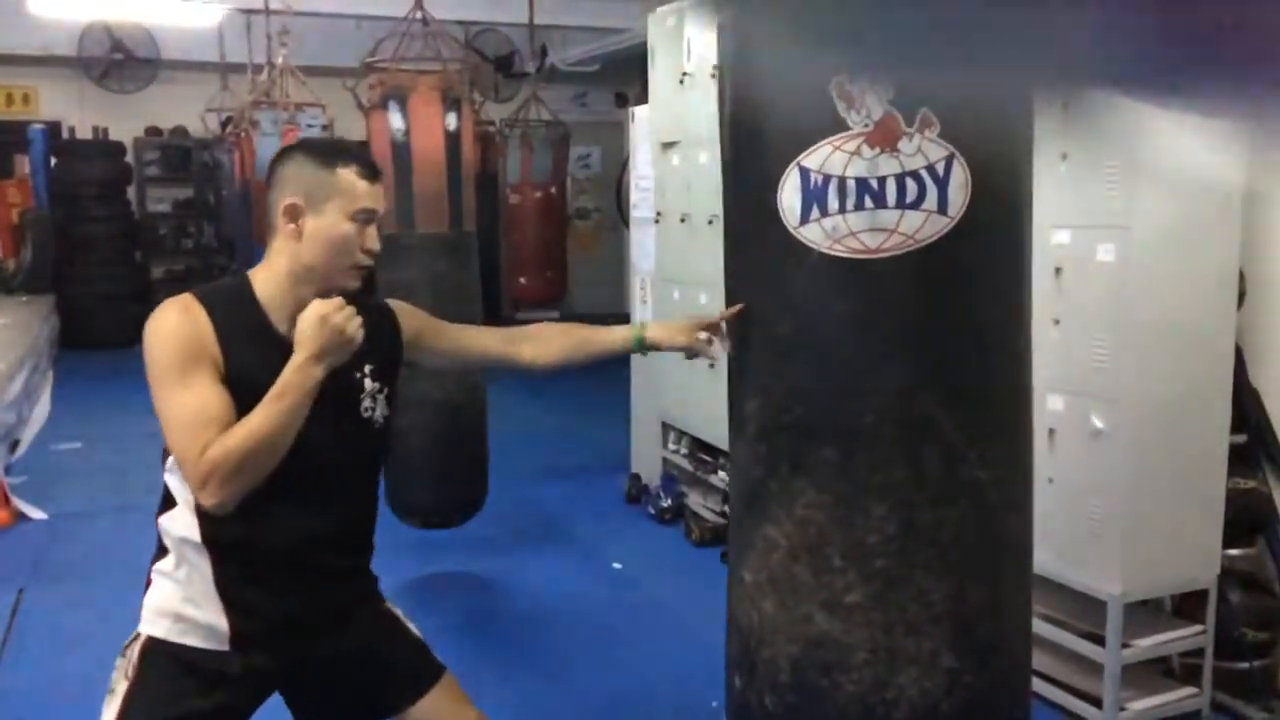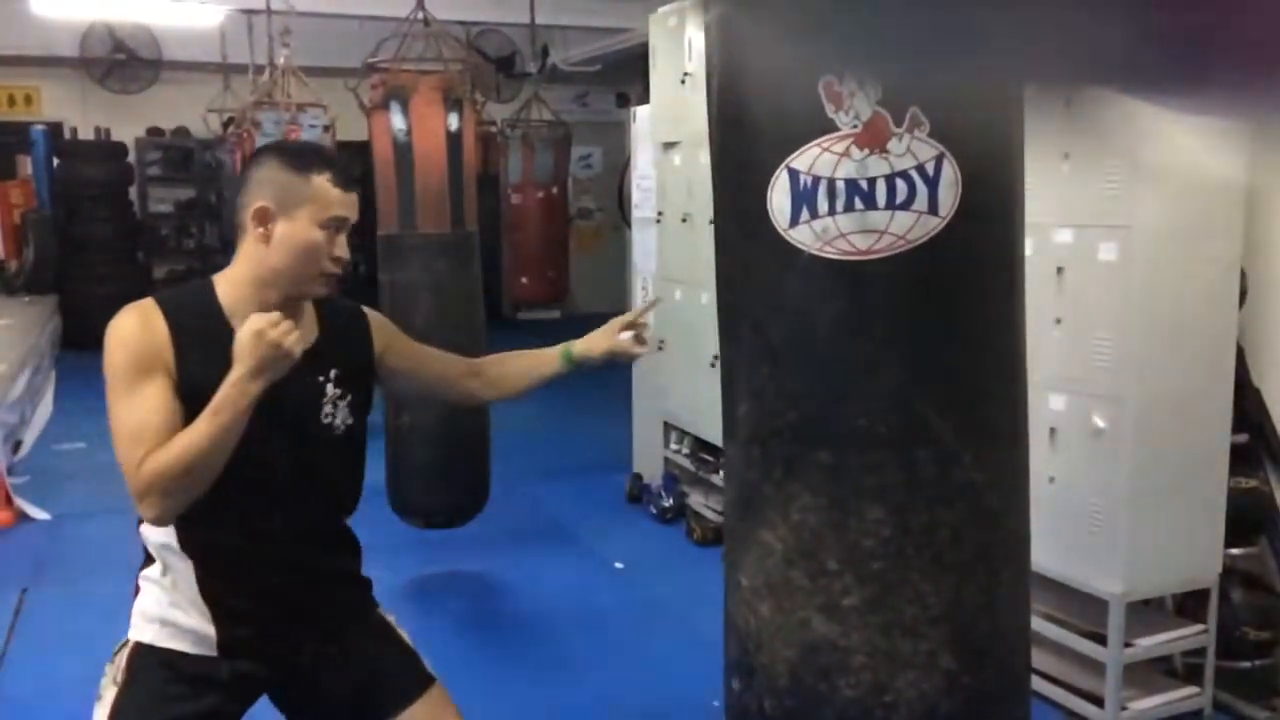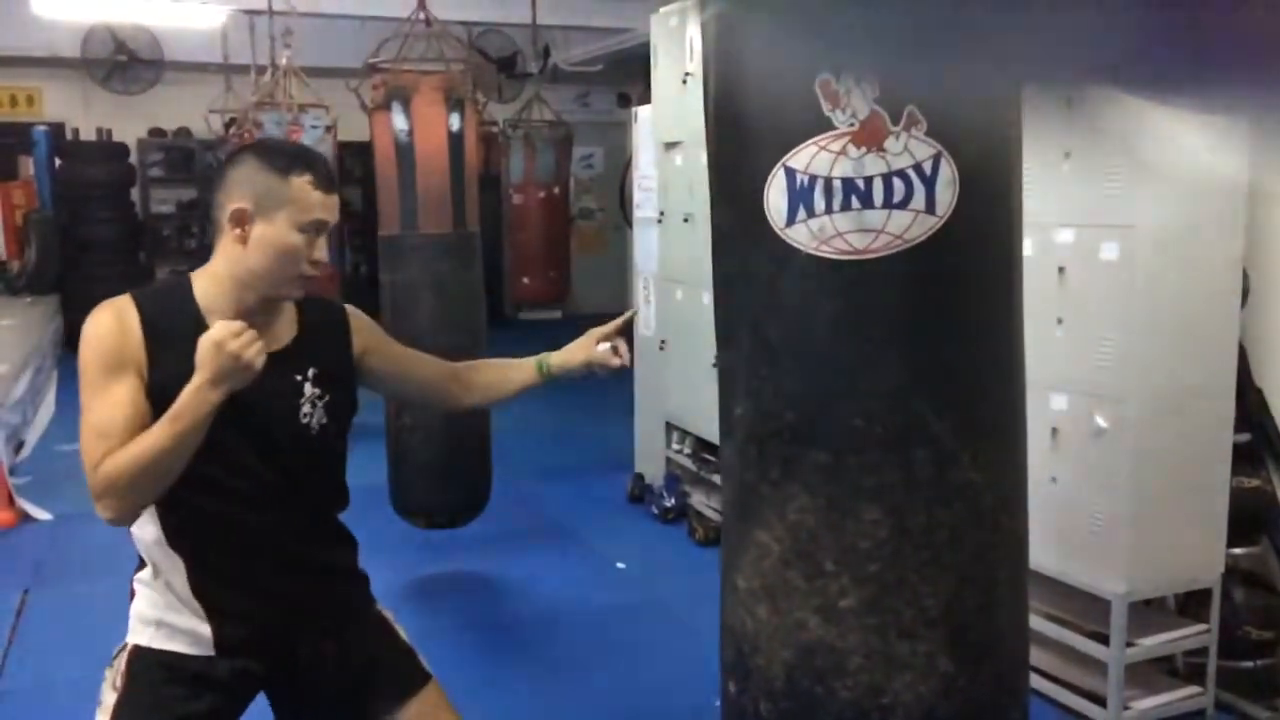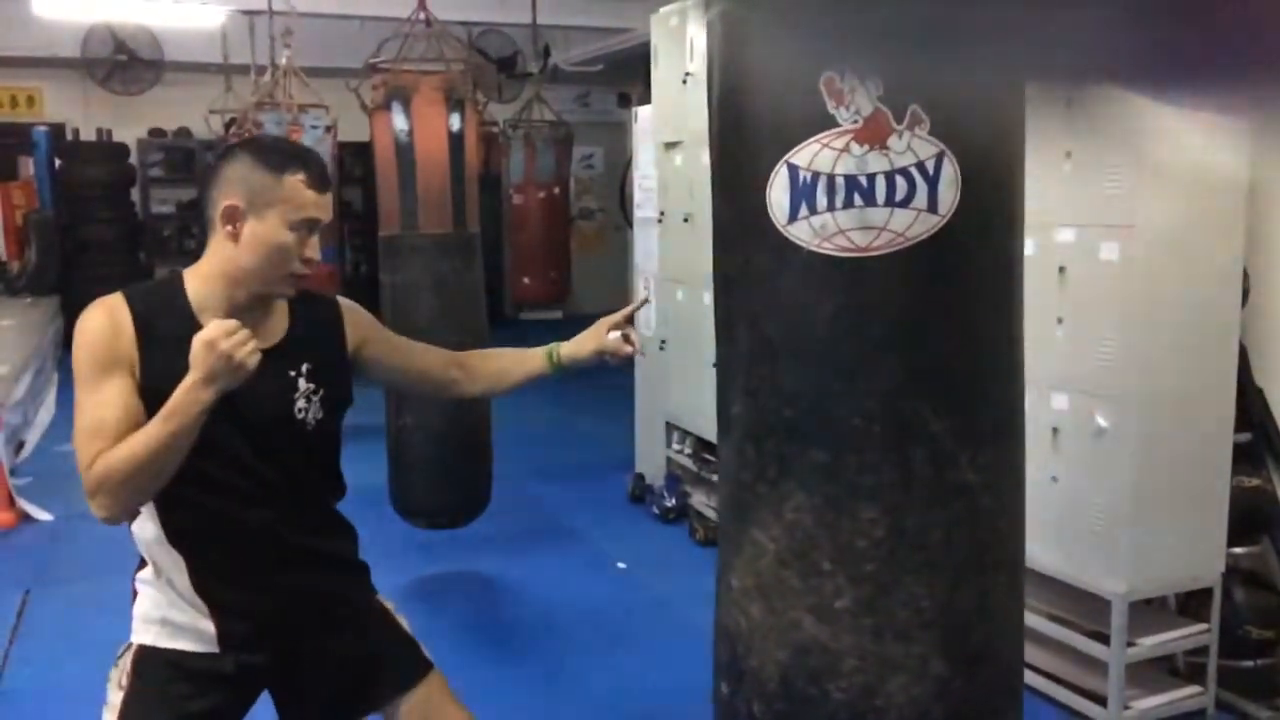
dt=0.3s
person 1, frame 1
left shoulder: (385, 324)
right shoulder: (188, 324)
left elbow: (520, 345)
right elbow: (217, 484)
left wrist: (650, 334)
right wrist: (310, 363)
left hip: (339, 605)
right hip: (206, 621)
person 1, frame 2
left shoulder: (357, 330)
right shoulder: (149, 330)
left elbow: (472, 377)
right elbow: (155, 498)
left wrist: (584, 349)
right wrist: (248, 379)
left hip: (329, 607)
right hip: (192, 626)
person 1, frame 3
left shoulder: (339, 330)
right shoulder: (125, 327)
left elbow: (456, 383)
right elbow: (114, 498)
left wrist: (561, 361)
right wrist: (208, 387)
left hip: (326, 606)
right hip: (189, 625)
person 1, frame 4
left shoulder: (333, 323)
right shoulder: (119, 326)
left elbow: (458, 373)
right elbow: (109, 497)
left wrist: (569, 351)
right wrist: (202, 387)
left hip: (327, 598)
right hip: (192, 622)
